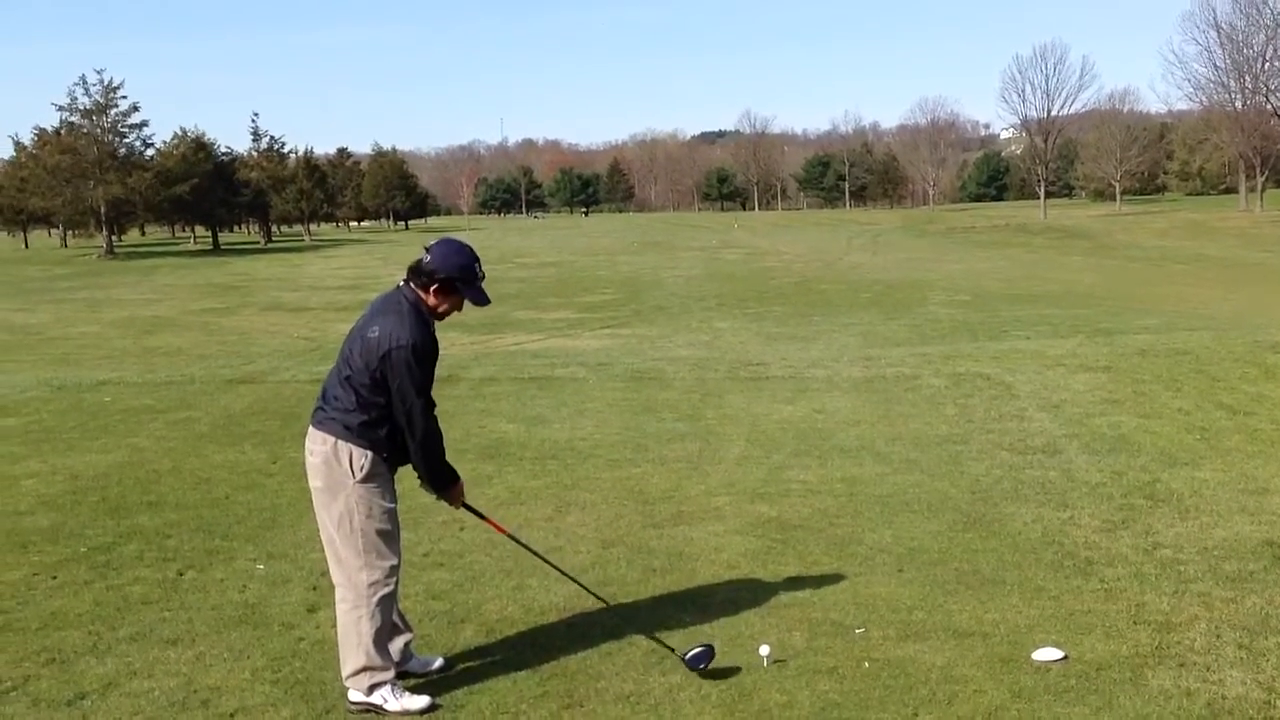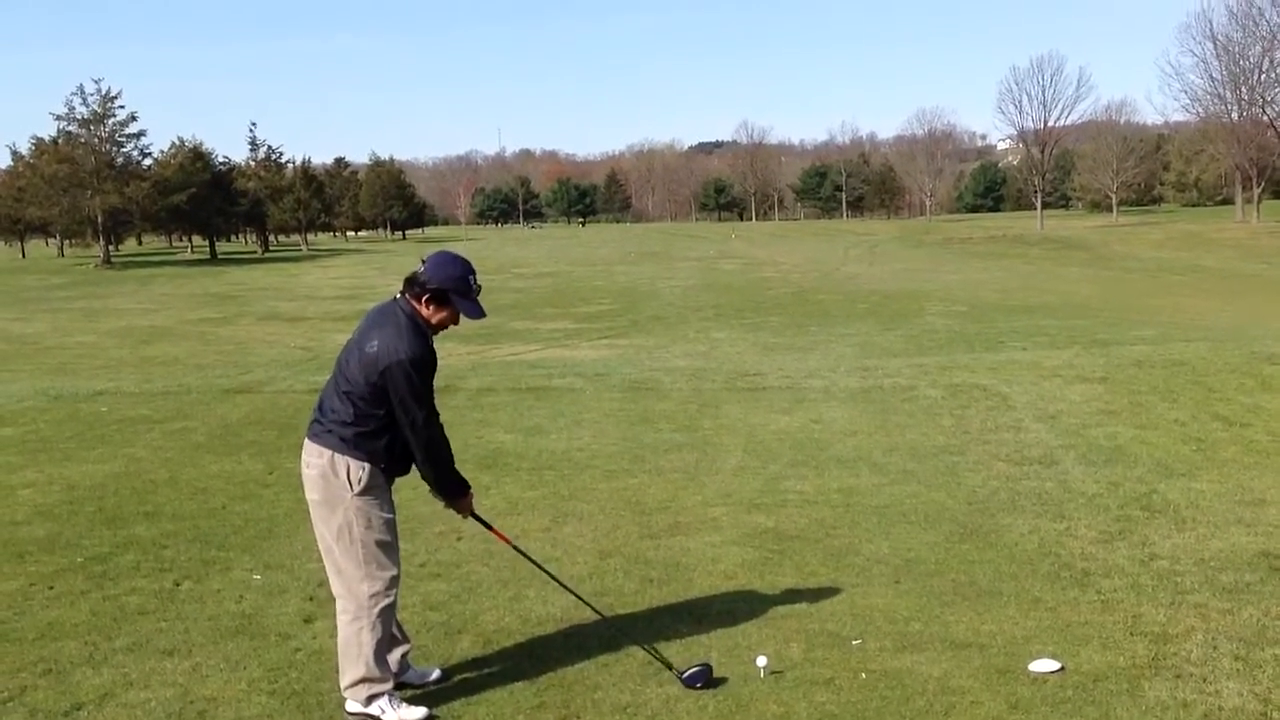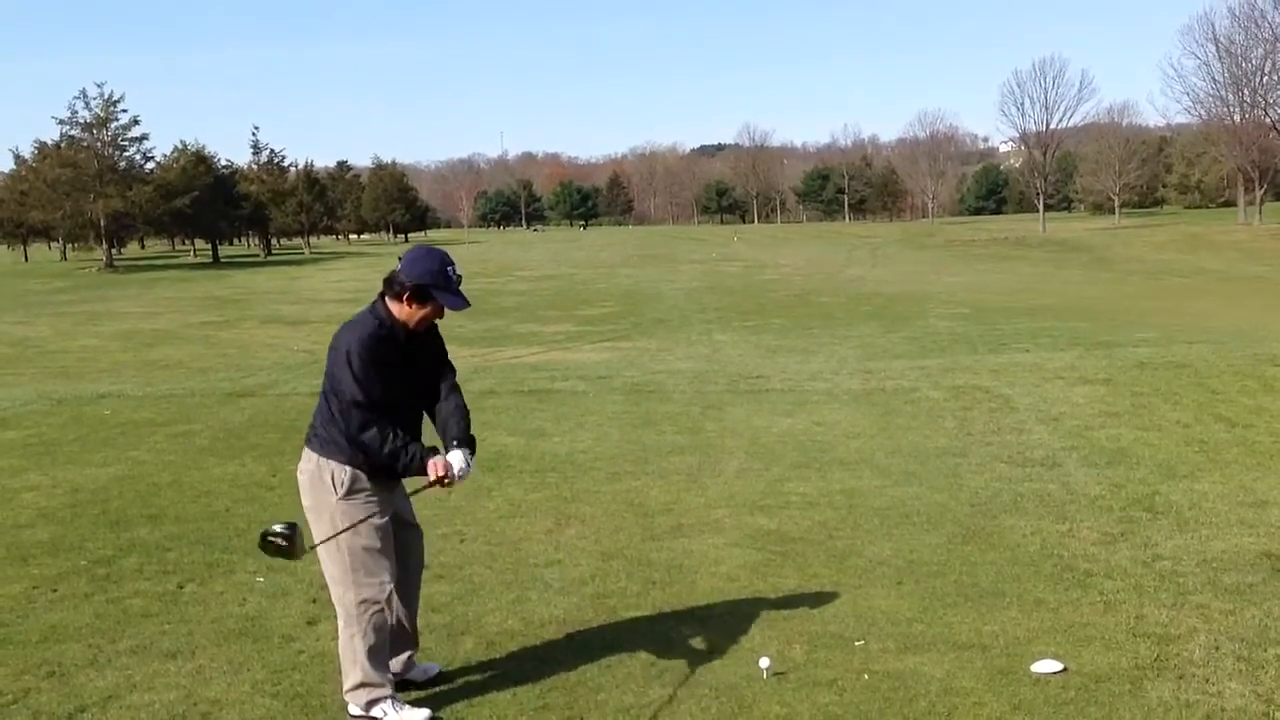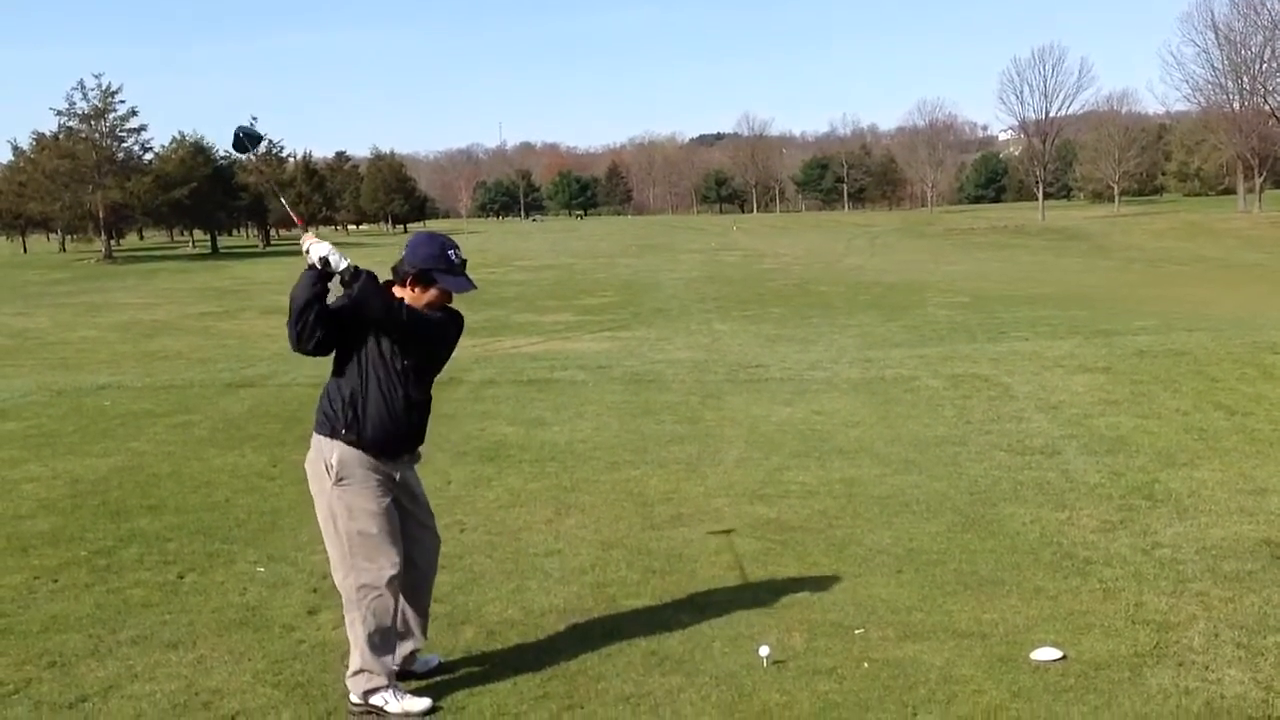
dt=0.5s
person 1, frame 1
left shoulder: (396, 303)
right shoulder: (405, 336)
right elbow: (415, 418)
left wrist: (434, 473)
right wrist: (443, 480)
left hip: (350, 445)
right hip: (349, 454)
left knee: (380, 561)
right knee: (367, 568)
left ankle: (393, 652)
right ankle: (369, 683)
person 1, frame 2
left shoulder: (392, 316)
right shoulder: (404, 350)
left elbow: (416, 423)
right elbow: (422, 429)
left wrist: (445, 482)
right wrist: (453, 488)
left hip: (350, 458)
right hip: (345, 467)
left knee: (378, 573)
right knee: (368, 580)
left ankle: (390, 663)
person 1, frame 3
left shoulder: (422, 337)
right shoulder: (360, 339)
left elbow: (446, 394)
right elbow: (364, 427)
left wrist: (458, 448)
right wrist: (421, 458)
left hip: (381, 473)
right hip: (341, 474)
left knee: (404, 566)
right knee: (367, 586)
left ankle: (396, 662)
person 1, frame 4
left shoulder: (443, 323)
right shoulder: (357, 304)
left elbow: (399, 320)
right elbow: (305, 338)
left wrist: (346, 270)
right wrist: (315, 273)
left hip: (397, 459)
right hip: (346, 458)
left knee: (419, 554)
right knee: (373, 572)
left ankle: (400, 653)
